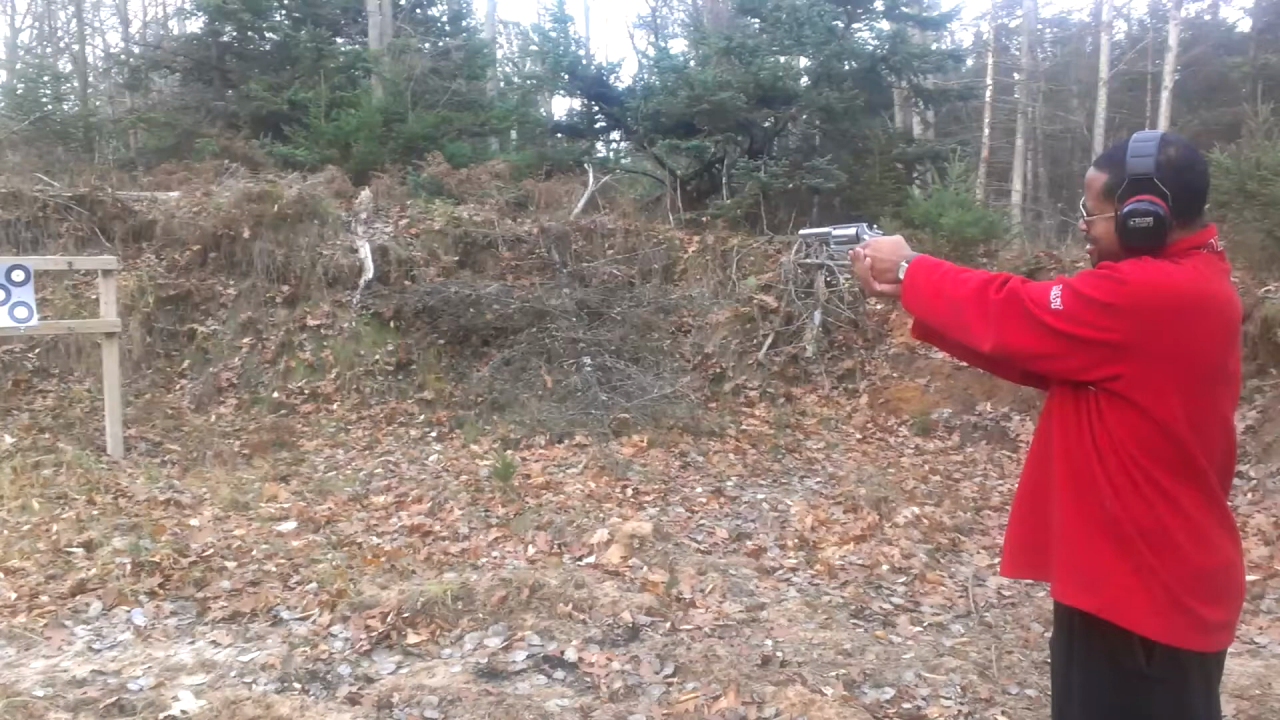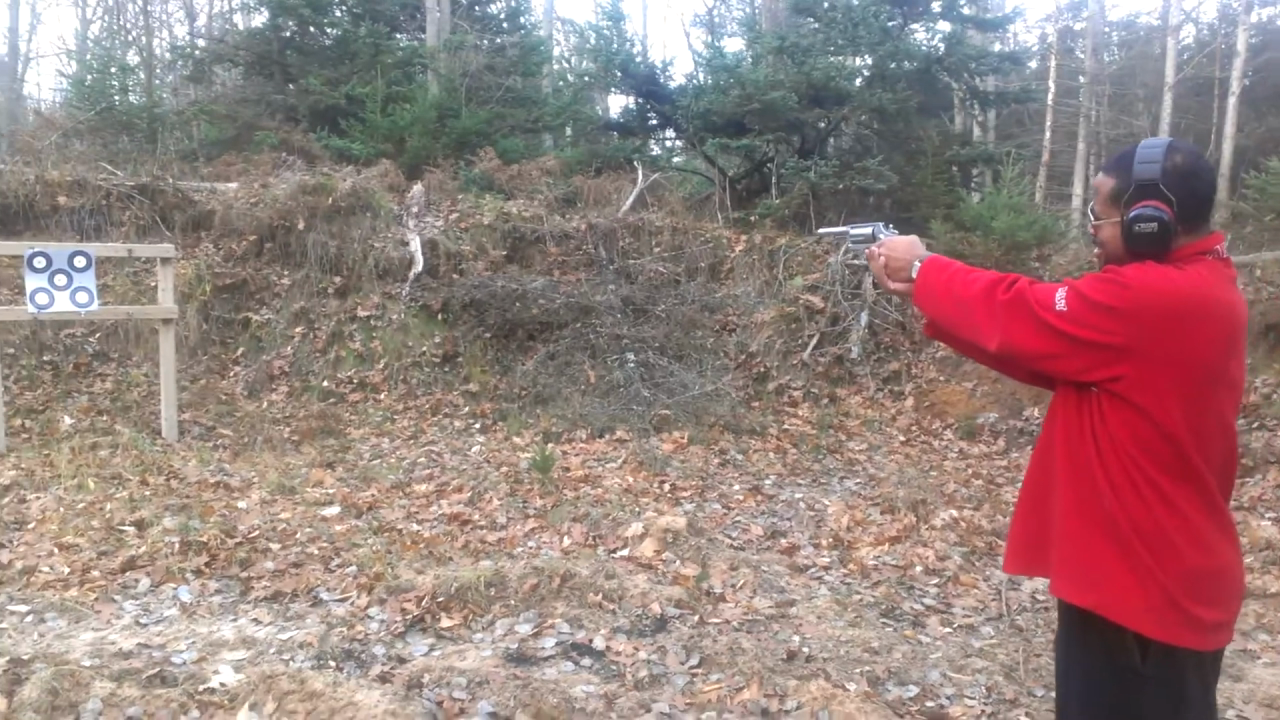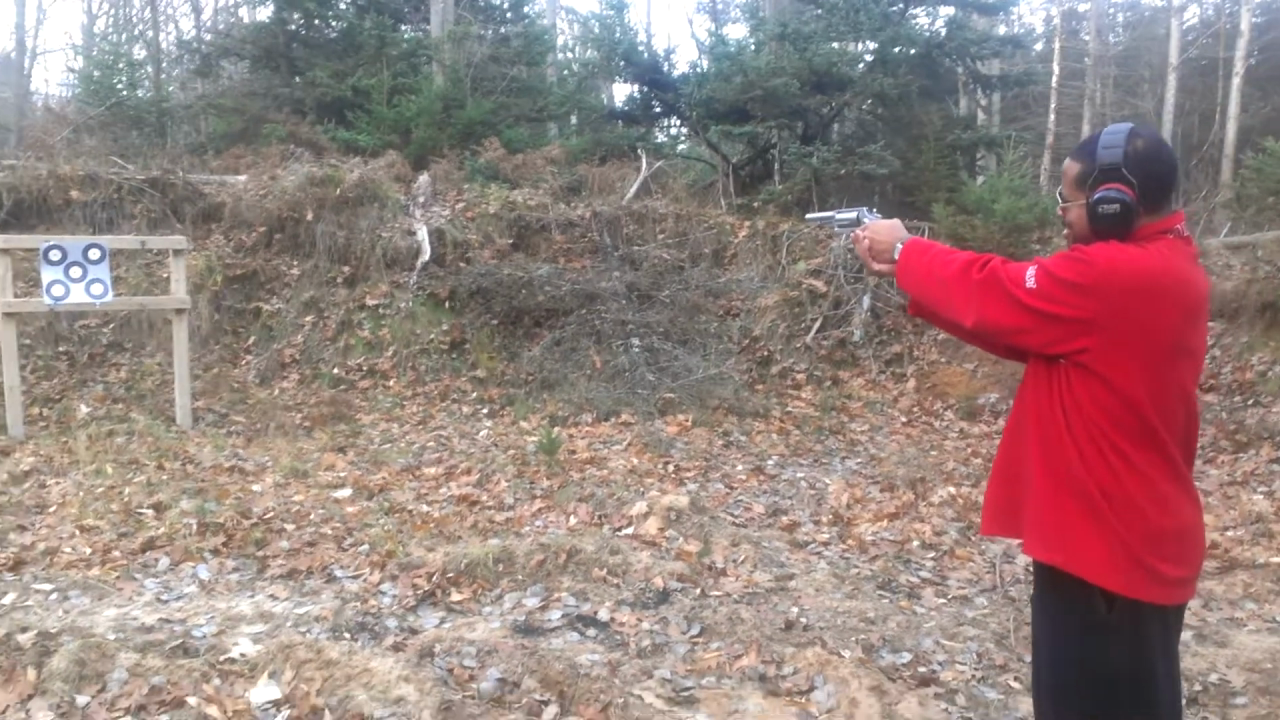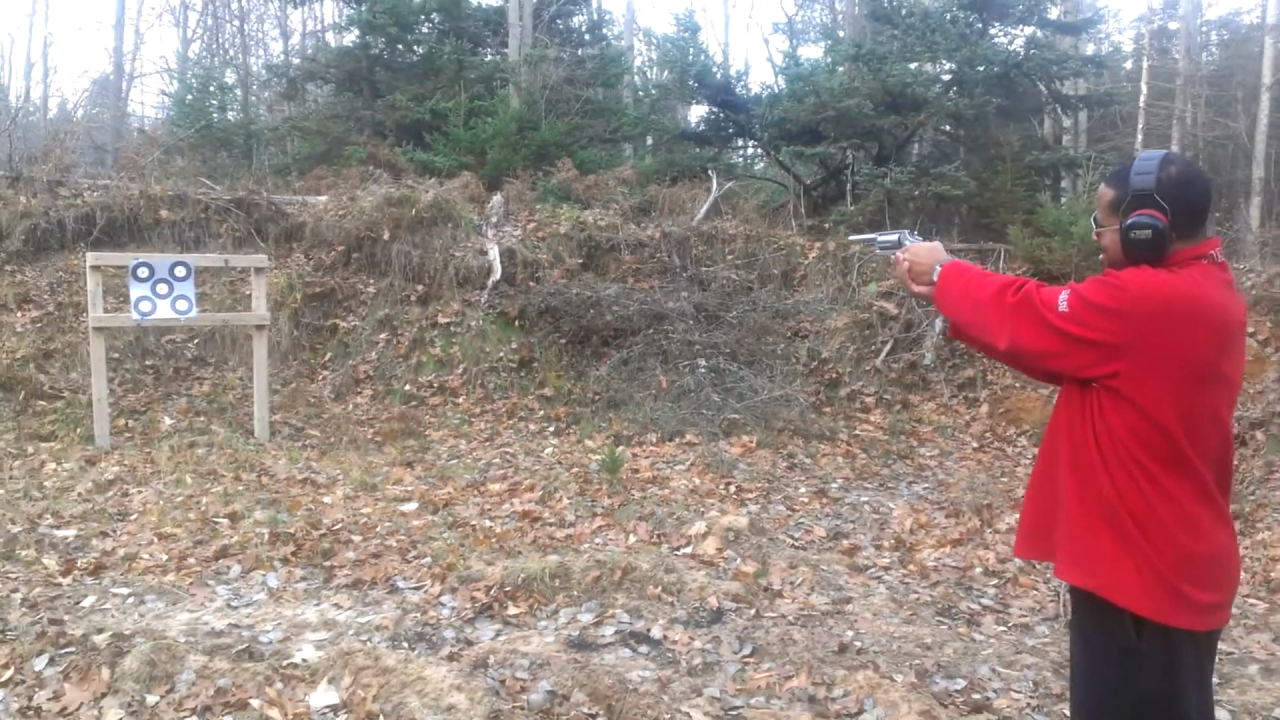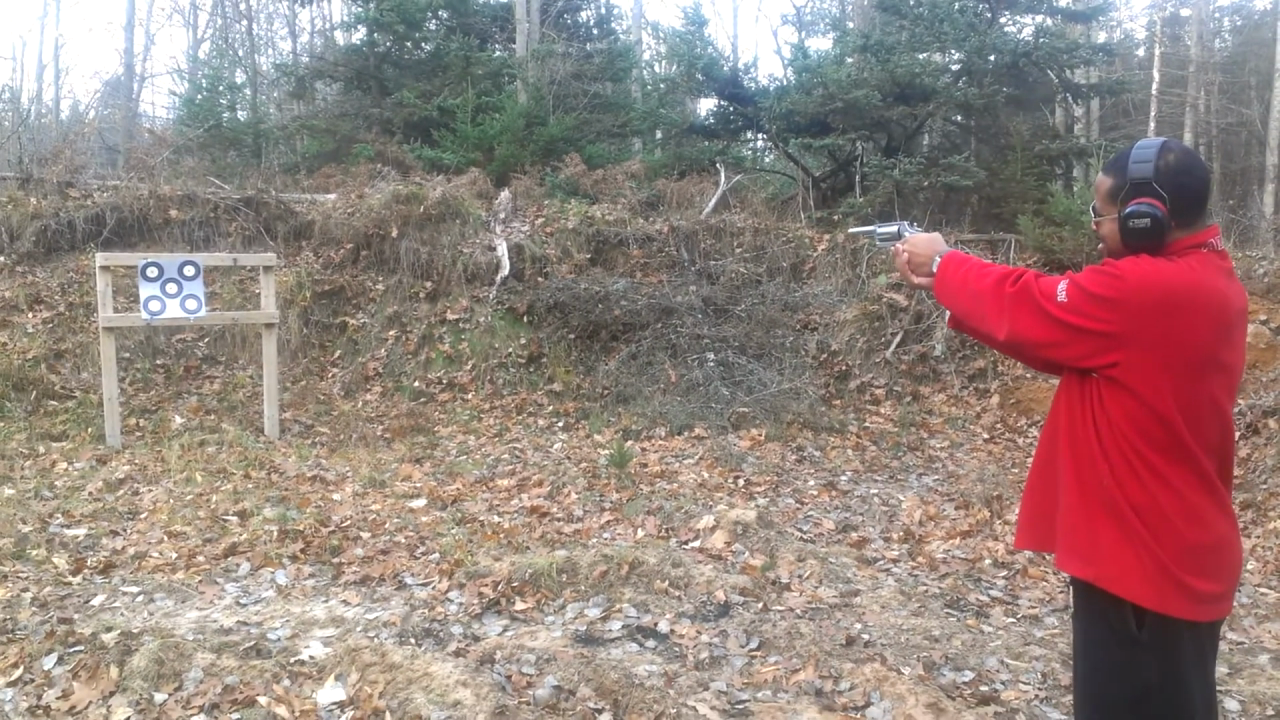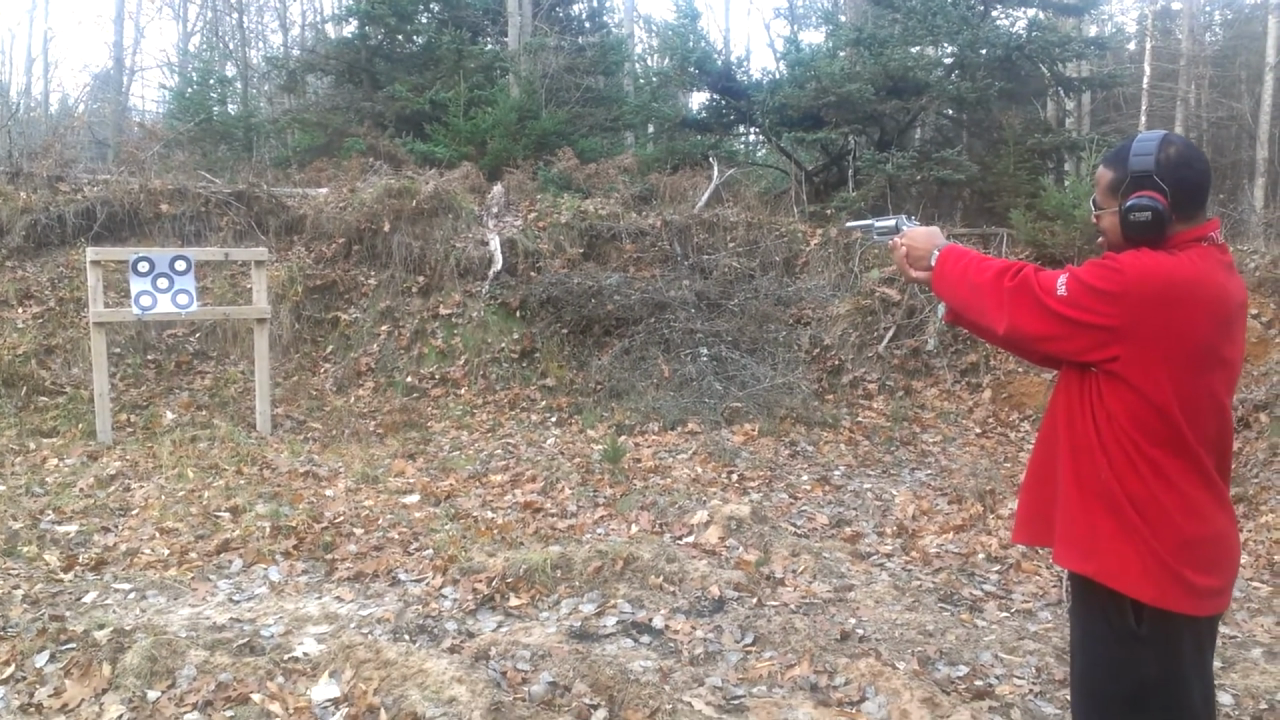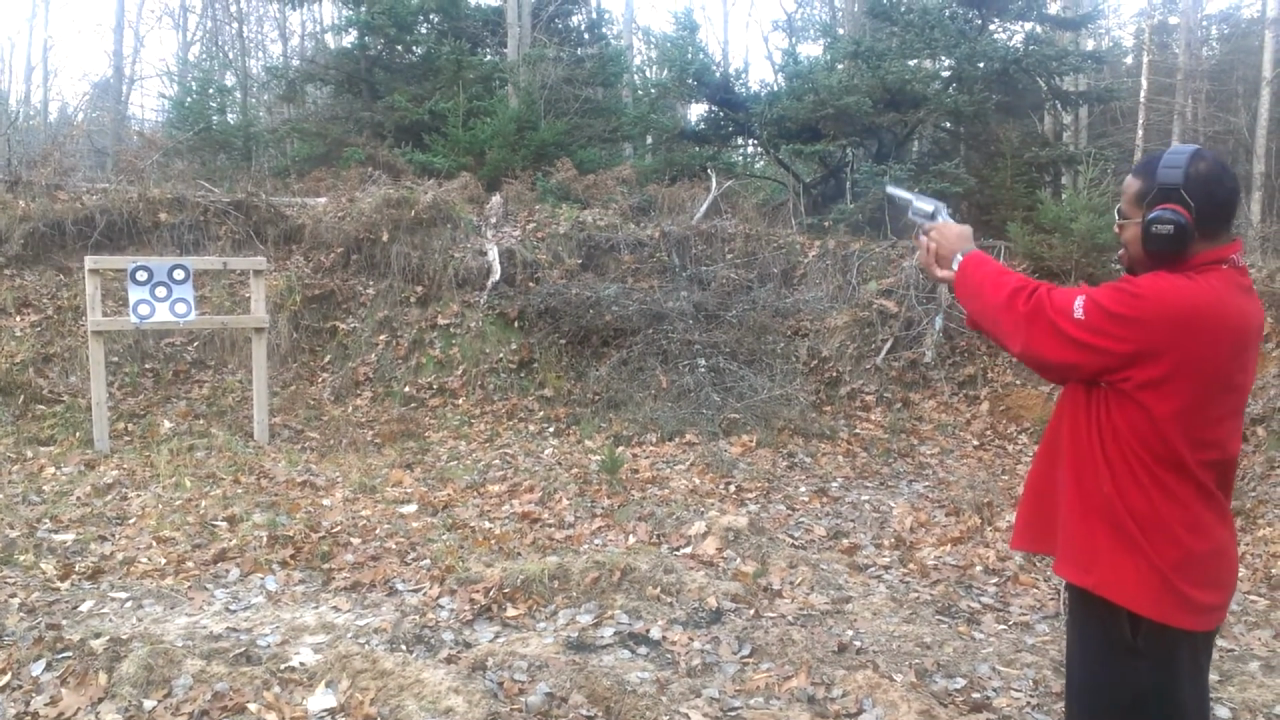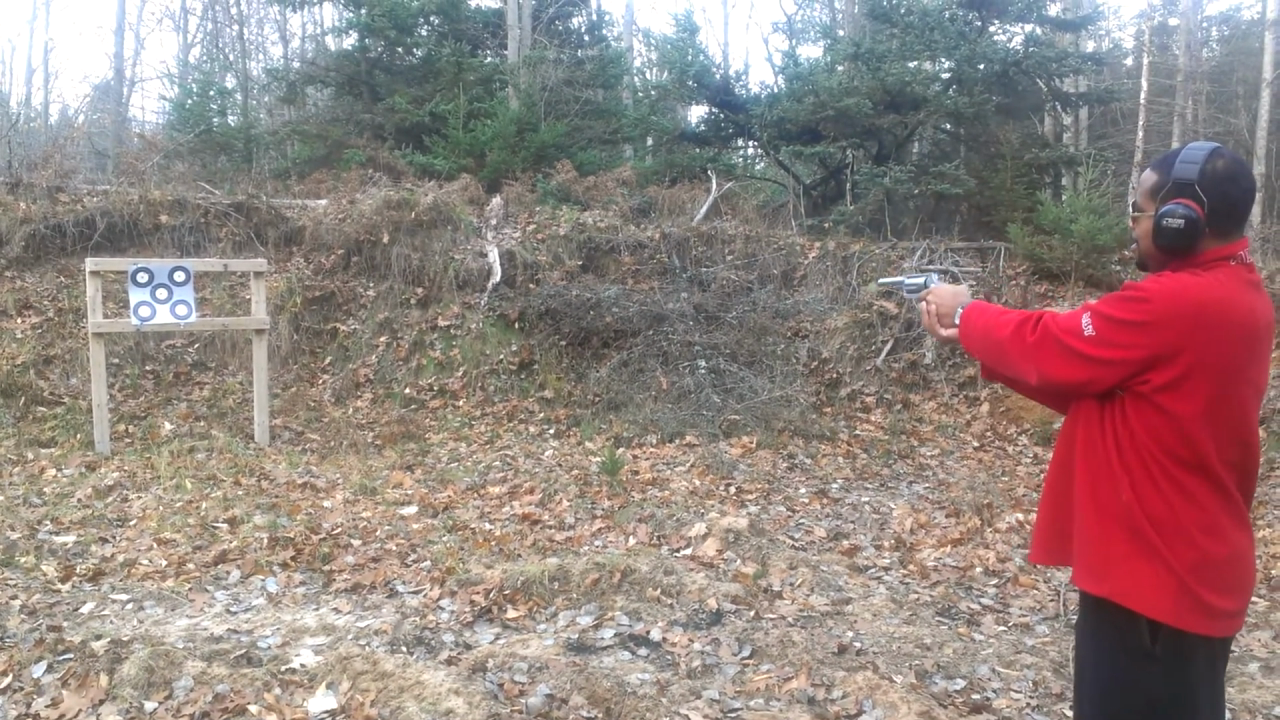
dt=0.7s
person 1, frame 1
left shoulder: (1149, 296)
right shoulder: (1181, 283)
left elbow: (1011, 317)
right elbow: (1039, 340)
left wrist: (907, 270)
right wrist: (913, 290)
left hip: (1148, 589)
right hip: (1144, 574)
person 1, frame 2
left shoulder: (1152, 301)
right shoulder: (1194, 288)
left elbow: (1020, 316)
right elbow: (1047, 344)
left wrist: (921, 269)
right wrist: (929, 288)
left hip: (1146, 588)
right hip: (1160, 576)
person 1, frame 3
left shoulder: (1115, 276)
right shoulder: (1163, 265)
left elbow: (994, 293)
right elbow: (1026, 317)
left wrist: (903, 250)
right wrist: (909, 272)
left hip: (1112, 547)
right hip: (1132, 539)
person 1, frame 4
left shoulder: (1146, 303)
right shoulder: (1205, 290)
left elbow: (1030, 317)
right elbow: (1059, 336)
left wrist: (942, 273)
right wrist: (951, 292)
left hip: (1146, 571)
right hip: (1171, 564)
person 1, frame 5
left shoulder: (1145, 290)
right shoulder: (1204, 278)
left elbow: (1028, 308)
right elbow: (1063, 325)
left wrist: (942, 263)
right wrist: (950, 283)
left hip: (1148, 561)
right hip: (1177, 554)
person 1, frame 6
left shoulder: (1144, 284)
right shoulder: (1205, 272)
left elbow: (1027, 303)
right elbow: (1058, 320)
left wrist: (940, 257)
right wrist: (948, 277)
left hip: (1146, 557)
right hip: (1173, 548)
person 1, frame 7
left shoulder: (1163, 306)
right shoulder: (1223, 295)
left elbow: (1041, 323)
right elbow: (1076, 337)
left wrist: (966, 258)
right wrist: (971, 283)
left hip: (1144, 572)
right hip: (1174, 564)
person 1, frame 8
left shoulder: (1174, 305)
left elbow: (1056, 351)
right elbow: (1091, 368)
left wrist: (966, 314)
right wrist: (979, 332)
left hip: (1159, 576)
right hip: (1186, 566)
